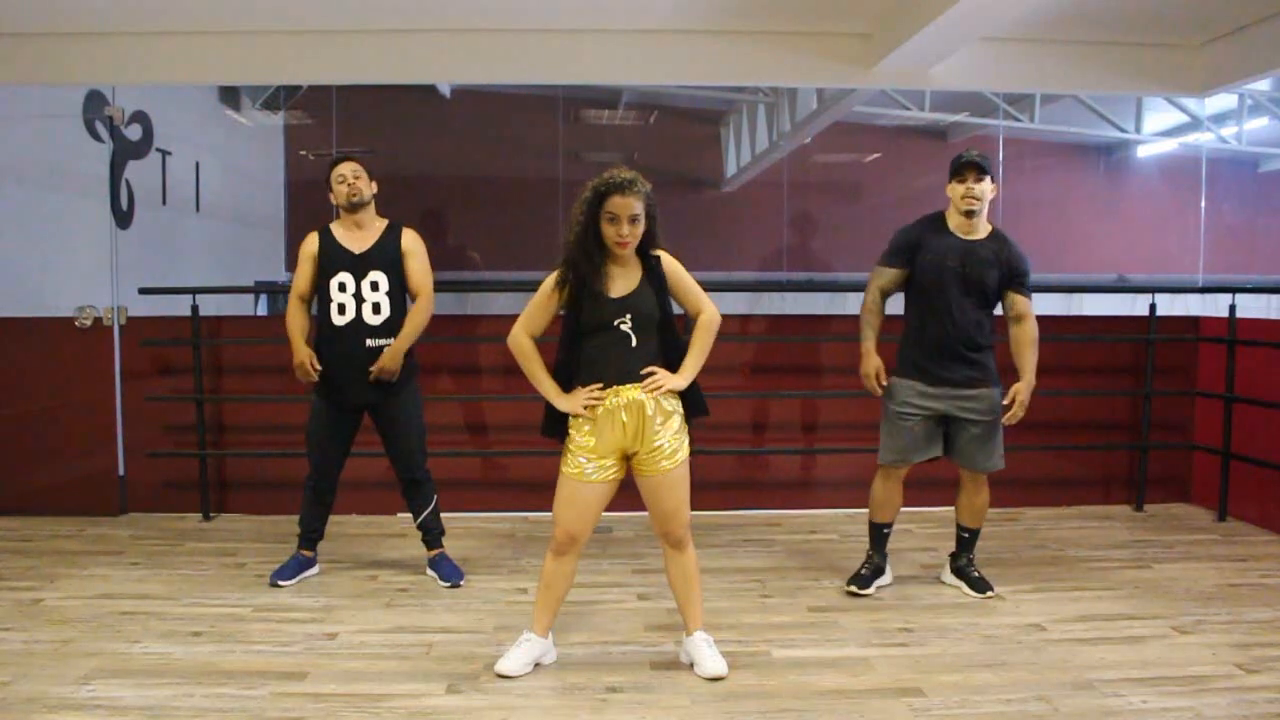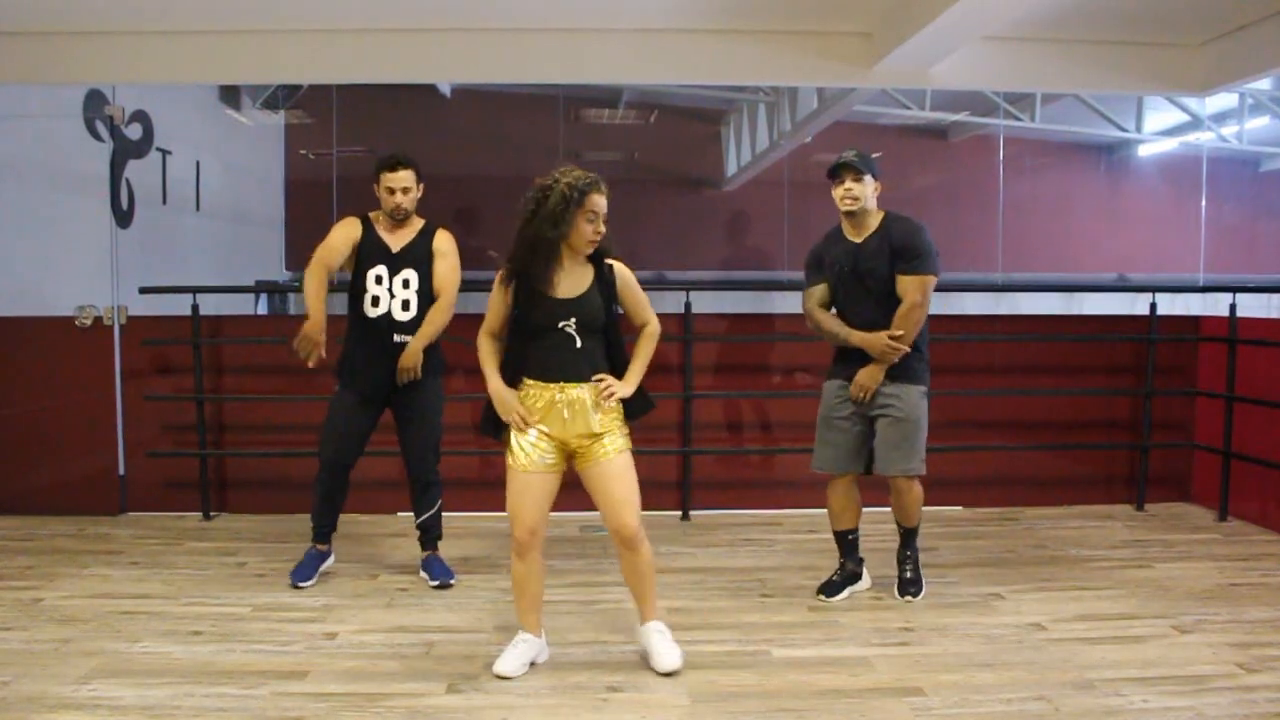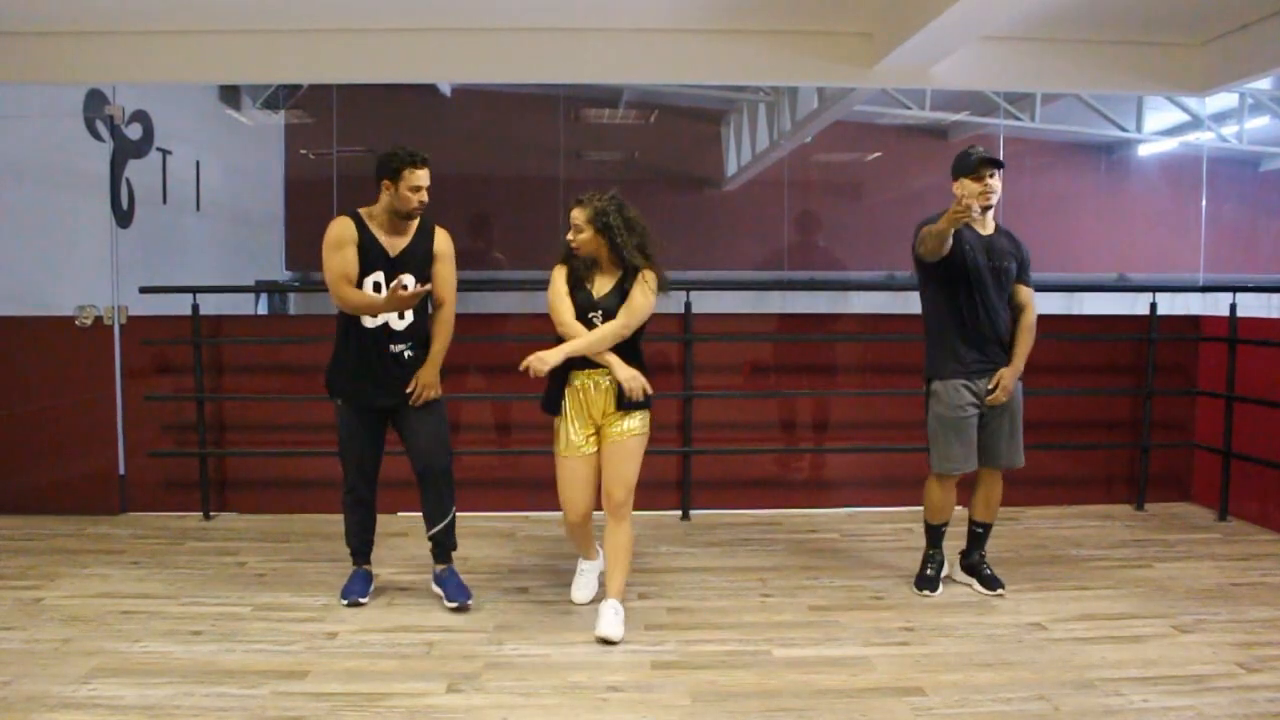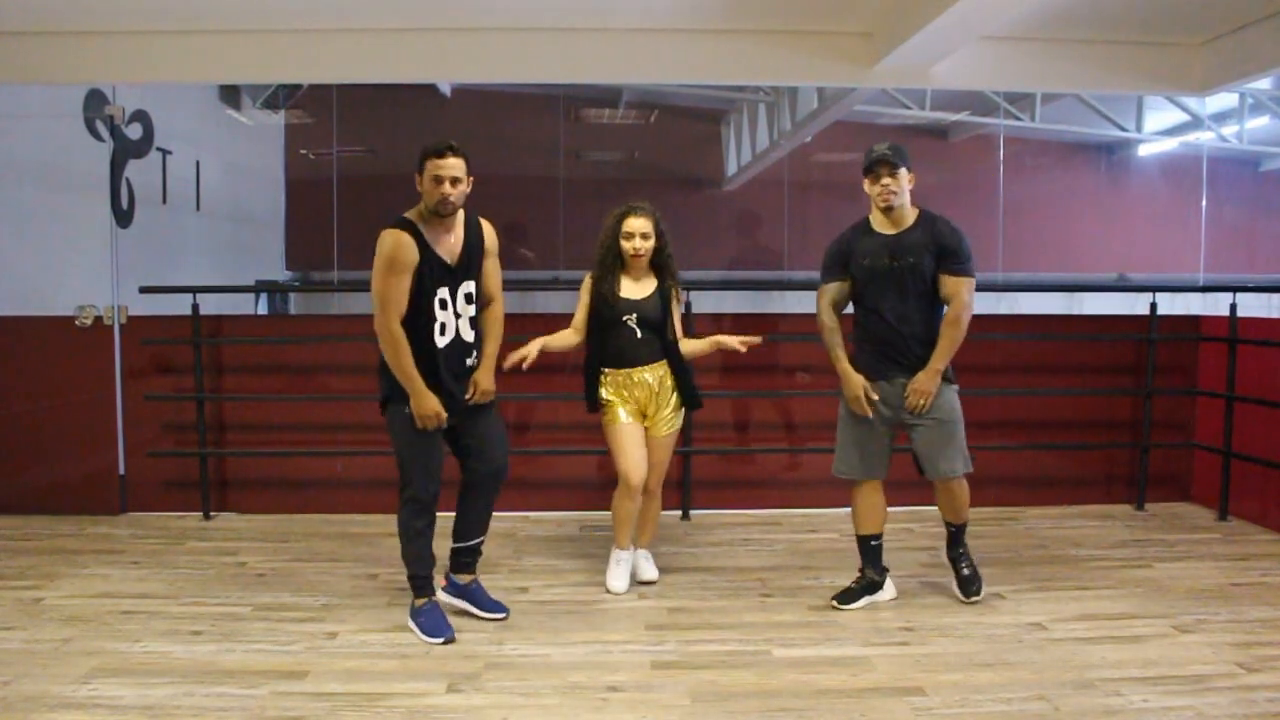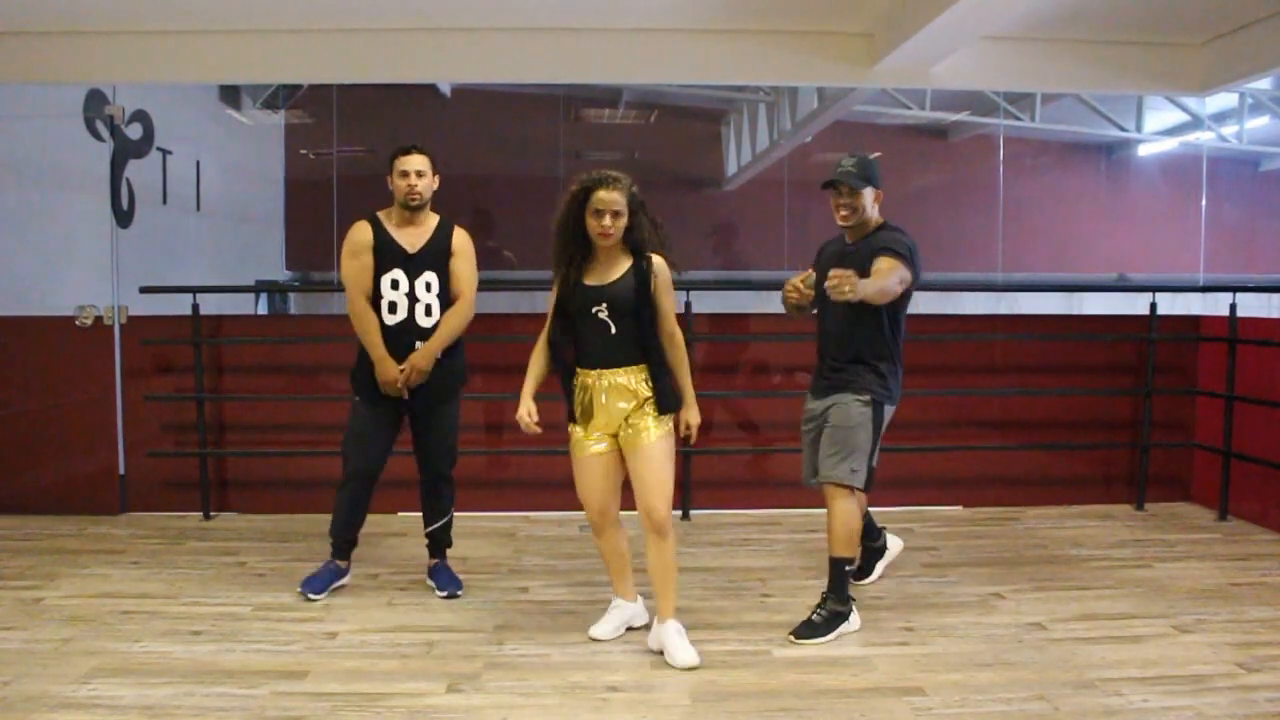
dt=1s
person 1, frame 1
left shoulder: (660, 267)
right shoulder: (568, 278)
left elbow: (708, 314)
right elbow: (520, 336)
left wrist: (683, 376)
right wrist: (558, 397)
left hip: (659, 417)
right hip: (595, 423)
left knee: (676, 533)
right knee: (566, 537)
left ankle: (696, 638)
right ankle: (538, 639)
person 1, frame 2
left shoulder: (613, 274)
right shoulder: (518, 273)
left elbow: (649, 328)
right elbow: (489, 335)
left wrist: (630, 381)
right wrist: (498, 389)
left hip: (599, 412)
right hip: (534, 413)
left knee: (627, 527)
right knee: (525, 534)
left ankle: (652, 625)
right ankle: (529, 636)
person 1, frame 3
left shoulder: (642, 278)
right shoulder: (564, 273)
left elbow: (619, 329)
right elbow: (568, 326)
left wrist: (559, 354)
right wrist: (616, 366)
left hip: (624, 400)
right hip: (574, 396)
left knee: (618, 503)
right knee: (576, 512)
left ankle: (613, 601)
right ankle: (590, 557)
person 1, frame 4
left shoulder: (667, 286)
right shoulder: (597, 282)
left elbow: (678, 342)
right elbow: (577, 333)
left wrist: (716, 342)
right wrist: (540, 343)
left hip: (663, 388)
right hip: (616, 390)
left knee: (652, 484)
right knee: (632, 478)
left ankle: (643, 551)
right ankle: (620, 550)
person 1, frame 5
left shoulder: (650, 265)
right shoulder: (569, 270)
left elbow: (669, 332)
right elbow: (551, 333)
left wrist: (688, 399)
right wrist: (527, 394)
left hip: (644, 398)
right hip: (588, 401)
left knee: (657, 516)
right knee: (600, 514)
left ankle: (666, 622)
right ankle: (625, 602)
person 2, frame 1
left shoulder: (1007, 254)
right shoulder: (916, 236)
left elbow: (1022, 319)
right elbow: (877, 291)
left wrist: (1027, 380)
right wrist: (868, 350)
left hip: (976, 383)
right hip: (913, 378)
left knee: (976, 474)
right knee: (891, 467)
left ankle: (961, 564)
right ankle: (877, 561)
person 2, frame 2
left shoulder: (907, 235)
right shoulder: (824, 250)
left elbow: (915, 305)
right elbow: (815, 310)
left wrist: (880, 367)
right wrist: (865, 341)
left hip: (901, 376)
right hip: (845, 374)
left knee: (902, 474)
right knee: (838, 472)
left ankle: (908, 556)
right ankle: (850, 566)
person 2, frame 3
left shoulder: (1013, 246)
right shoulder: (941, 230)
left elbow: (1025, 310)
right elbow: (930, 243)
left wrist: (1015, 368)
right wrist: (948, 223)
left hip: (1001, 375)
right hip: (952, 375)
left knee: (993, 469)
right knee: (946, 470)
left ankle: (973, 559)
right ankle: (934, 556)
person 2, frame 4
left shoulder: (943, 235)
right shoulder: (848, 243)
left elbow: (959, 307)
right elbow: (827, 307)
left wrist: (933, 373)
right wrist: (844, 370)
left hip: (928, 378)
right hip: (868, 379)
left knee: (950, 474)
right knee: (866, 477)
left ankle: (958, 553)
right ankle: (873, 575)
person 2, frame 5
left shoulder: (894, 244)
right shoulder: (831, 248)
left elbow: (887, 283)
right elbow: (803, 295)
left wrist: (857, 288)
right wrist: (796, 294)
left hip: (867, 386)
right hip: (825, 383)
left knee: (841, 485)
right knee: (826, 480)
left ankle: (836, 603)
right ankle: (876, 544)
person 3, frame 1
left shoulder: (405, 239)
right shoulder: (316, 242)
left elbow: (425, 298)
right elbow: (298, 301)
left wrist: (399, 349)
right wrist: (300, 348)
left hip: (393, 375)
right hip: (334, 378)
left knee: (414, 468)
right knee: (322, 469)
left ankle: (436, 552)
right ankle: (306, 553)
person 3, frame 2
left shoulder: (439, 240)
right shoulder: (352, 229)
left elbow: (447, 300)
right elbow: (318, 269)
left wrist: (417, 342)
right wrist: (314, 317)
left hip: (418, 369)
right hip: (359, 369)
left knee: (423, 466)
right knee: (334, 459)
left ankle: (430, 552)
right ankle: (320, 545)
person 3, frame 3
left shoulder: (436, 238)
right shoulder: (344, 230)
left elbow: (444, 307)
right elbow: (341, 296)
left wrist: (432, 367)
right wrist: (388, 302)
left hip: (414, 376)
right hip: (357, 379)
left knee: (435, 468)
right knee: (358, 479)
left ankle: (444, 566)
right ankle: (361, 567)
person 3, frame 4
left shoulder: (482, 232)
right shoulder: (398, 241)
left elbow: (491, 302)
right elbow: (387, 323)
left wrist: (487, 366)
right wrist: (417, 393)
left hip: (467, 381)
right hip: (418, 387)
left knee: (490, 469)
right knee: (421, 493)
left ankle: (462, 578)
right ankle: (423, 599)
person 3, frame 5
left shoulder: (455, 238)
right shoulder: (364, 233)
left elbow: (464, 302)
right elbow: (357, 301)
left wrist: (430, 352)
right wrist: (382, 362)
left hip: (436, 376)
right hip: (379, 377)
left knee: (438, 472)
right knee: (359, 469)
left ankle: (438, 560)
right ankle: (339, 561)
